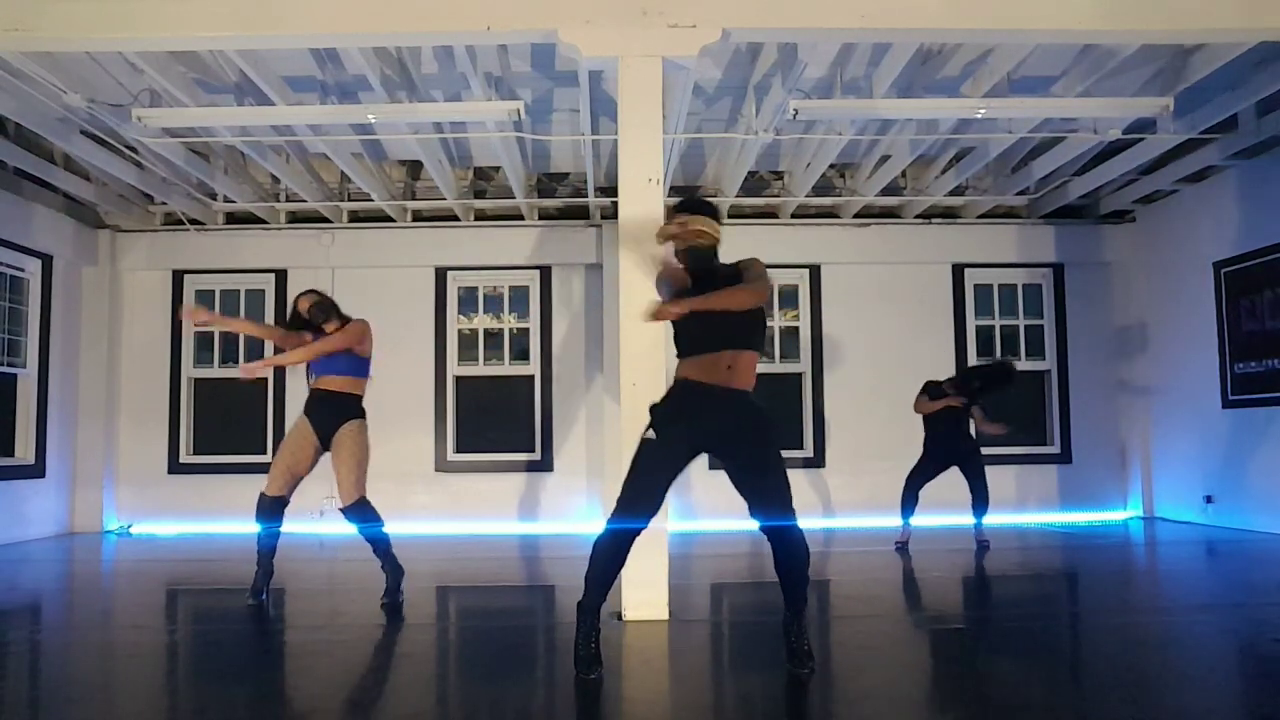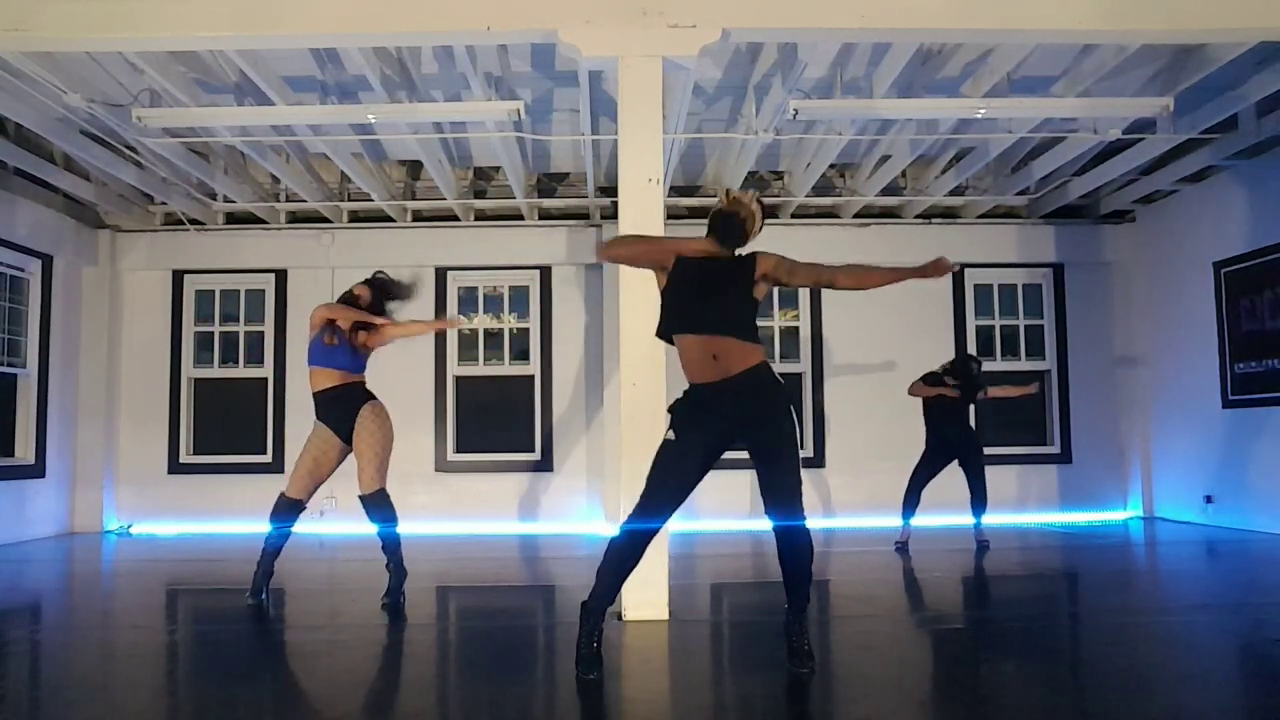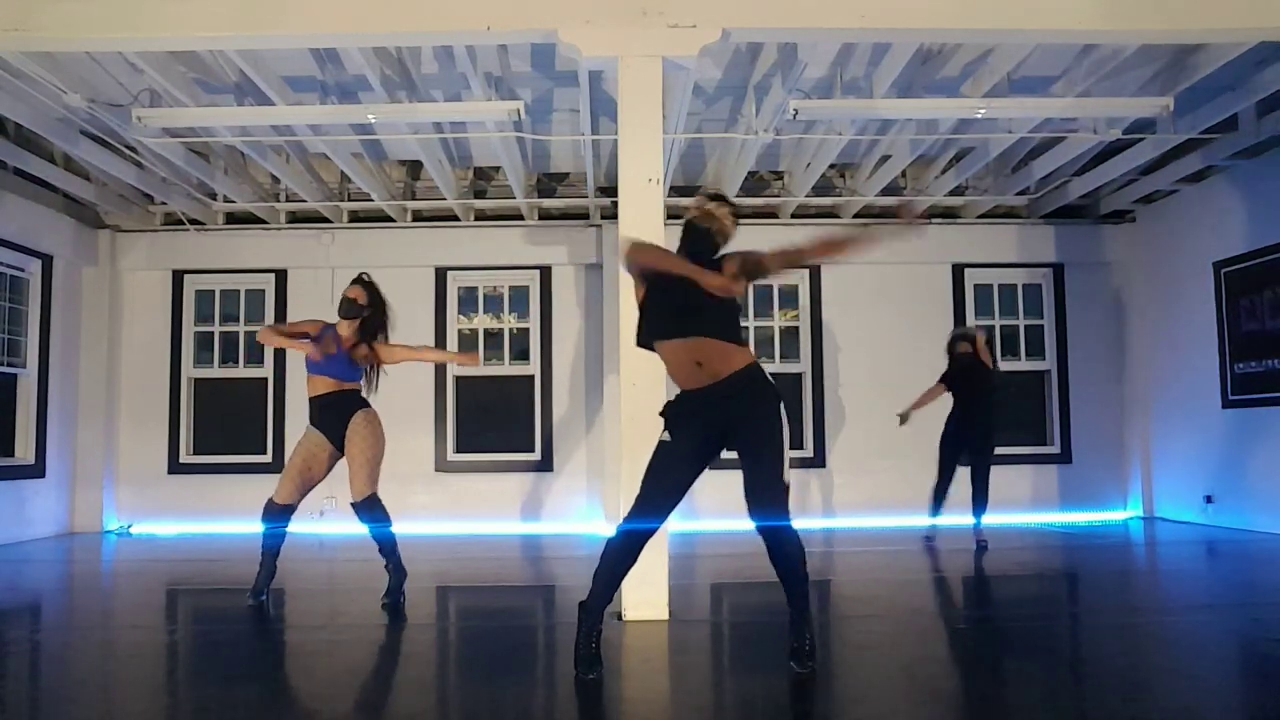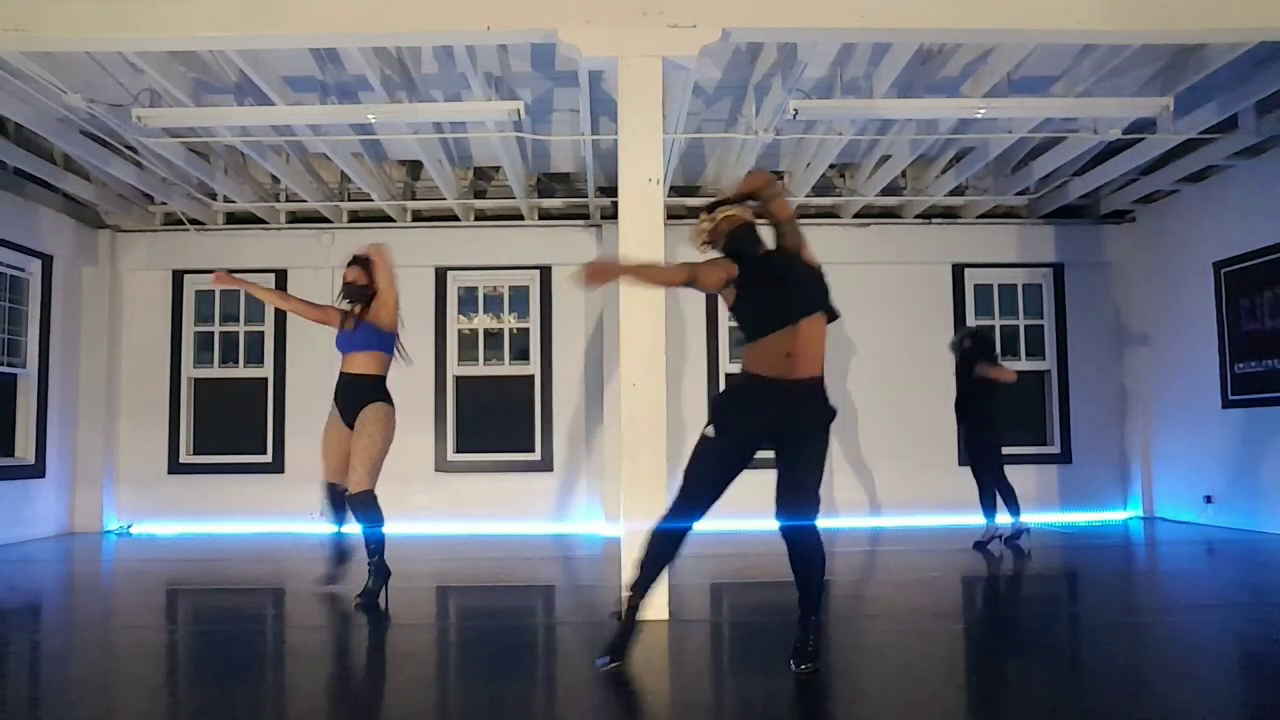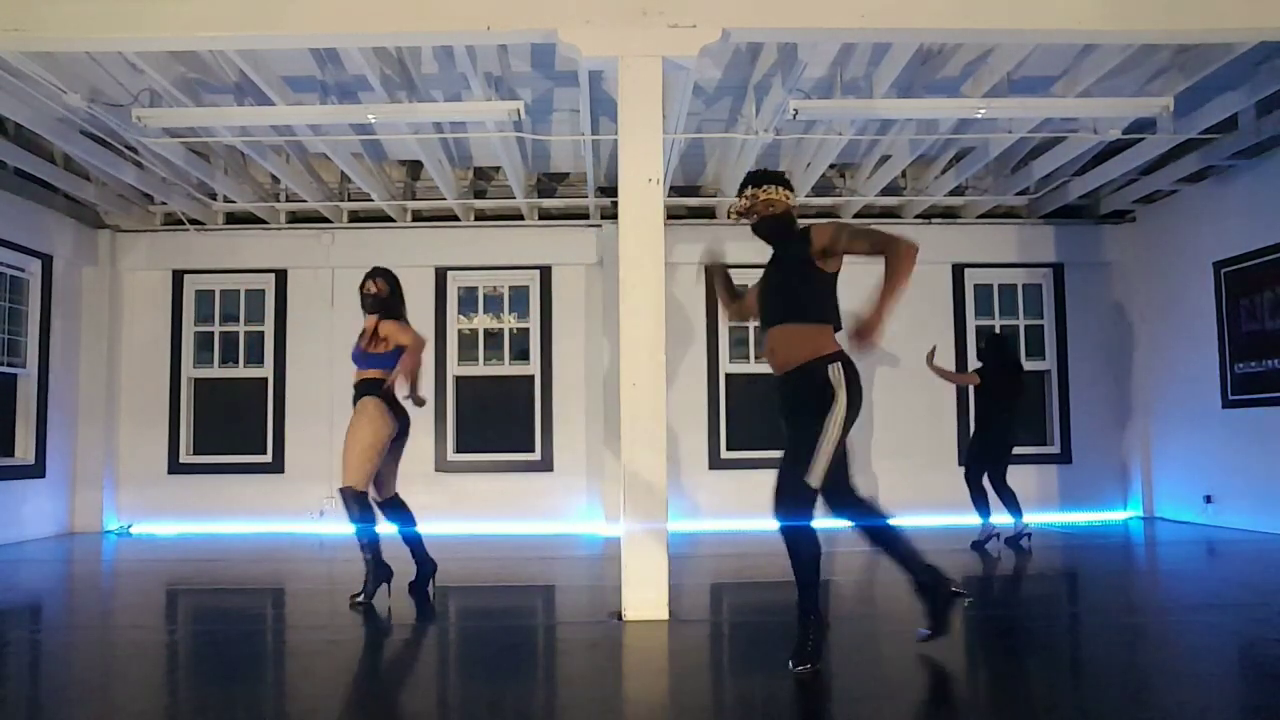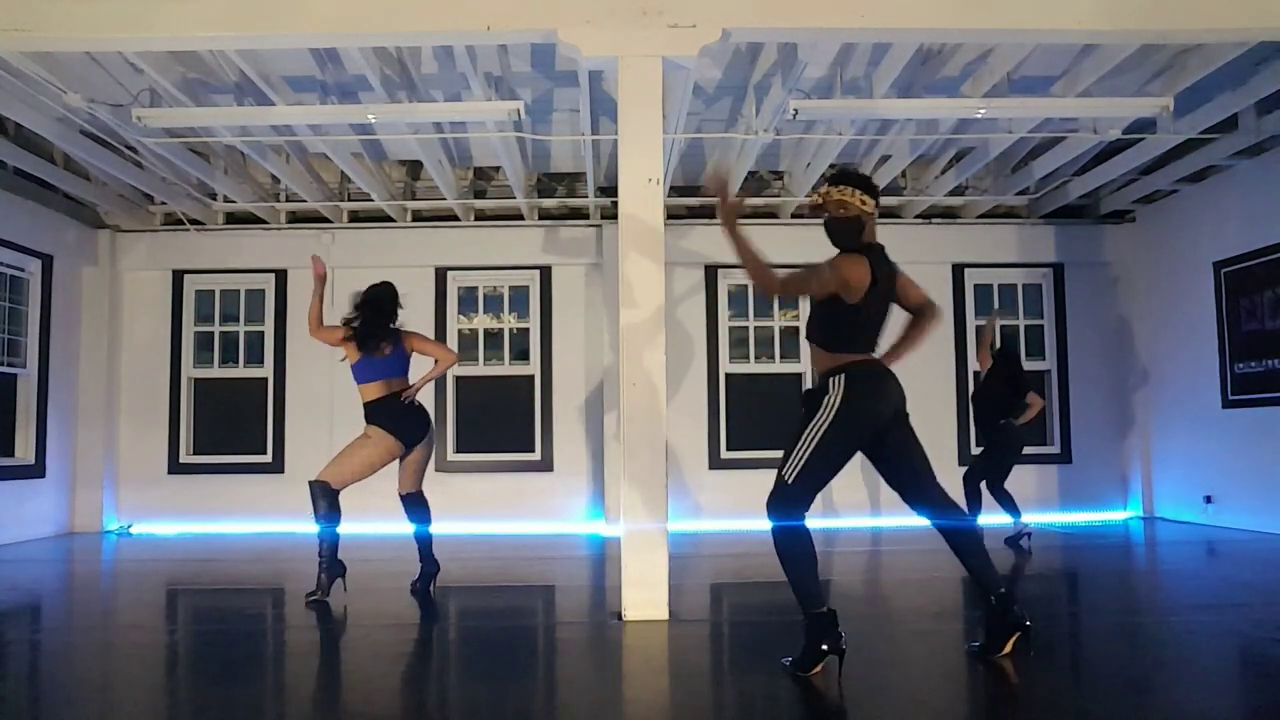
dt=0.4s
person 1, frame 1
left shoulder: (745, 272)
right shoulder: (676, 276)
left elbow: (757, 294)
right elbow: (666, 286)
left wrist: (690, 305)
left hip: (742, 414)
right hip: (684, 408)
left knee: (782, 522)
right knee: (628, 517)
left ankle: (796, 626)
right ankle: (588, 620)
person 1, frame 2
left shoulder: (758, 267)
right shoulder: (672, 259)
left elbow: (840, 276)
right elbow: (613, 248)
left wrist: (917, 271)
right wrist: (673, 247)
left hip: (760, 398)
right hip: (703, 405)
left knee: (788, 515)
right knee: (648, 515)
left ankle: (798, 624)
right ankle: (594, 616)
person 1, frame 3
left shoulder: (731, 267)
right shoulder: (645, 266)
left elbow: (805, 254)
right elbow: (639, 254)
right wrist: (694, 271)
left hip: (753, 399)
right hip: (694, 411)
left knee: (771, 515)
right knee: (642, 518)
left ankle: (801, 624)
right ankle: (590, 617)
person 1, frame 4
left shoulder: (792, 247)
right shoulder: (728, 273)
left elbow: (765, 187)
right elbow: (672, 276)
right wrist: (618, 269)
left hip: (806, 403)
right hip: (748, 400)
left knee: (797, 517)
right knee: (684, 511)
left ankle: (811, 625)
right ankle: (631, 610)
person 1, frame 5
left shoulder: (819, 239)
right shoulder: (774, 262)
left elbow: (904, 249)
right elbow: (739, 311)
left wrist: (877, 314)
right wrist: (720, 277)
left hip: (828, 381)
right hip: (802, 388)
left knee: (793, 504)
right knee: (842, 499)
left ankle: (810, 625)
right ankle: (932, 583)
person 1, frame 6
left shoulder: (850, 264)
right shoulder: (881, 265)
left elbow: (770, 284)
right elbow: (926, 308)
left wrist: (731, 224)
left hip: (847, 395)
right hip: (880, 393)
left knee: (785, 512)
right knee: (935, 503)
left ankle: (822, 631)
right ankle: (1004, 609)
person 2, frame 1
left shoulder: (358, 328)
right shoulder: (303, 339)
left elbow: (326, 347)
right elbow: (259, 331)
left wrist: (269, 363)
right wrist: (212, 319)
left hip: (347, 420)
right hip: (313, 418)
left knee: (352, 501)
right knee: (273, 494)
left ankle: (391, 569)
right ankle: (262, 573)
person 2, frame 2
left shoulder: (366, 336)
right shoulder: (322, 320)
left elbow: (407, 330)
right elbow: (327, 310)
left wrist: (438, 324)
right wrist: (376, 318)
left hip: (363, 411)
right hip: (329, 421)
left knee: (372, 492)
right knee: (294, 496)
left ankle: (396, 572)
right ankle: (262, 571)
person 2, frame 3
left shoulder: (369, 345)
right shoulder: (316, 329)
left elbow: (419, 353)
right elbow: (265, 334)
left wrist: (458, 357)
right wrist: (295, 344)
left hip: (356, 419)
right hip: (321, 428)
left knee: (363, 499)
right knee: (281, 500)
left ankle: (395, 571)
right ankle: (264, 573)
person 2, frame 4
left shoulder: (383, 310)
right shoulder: (344, 316)
left elbow: (380, 255)
right elbow: (288, 302)
left wrist: (365, 257)
right wrist: (242, 283)
left hip: (372, 404)
right hip: (344, 404)
left knee: (360, 490)
right knee: (335, 487)
left ankle: (377, 570)
right ankle: (338, 551)
person 2, frame 5
left shoulder: (390, 326)
right shoulder: (370, 327)
left elbow: (416, 343)
left wrist: (405, 372)
right wrist: (416, 389)
left hip: (378, 409)
right hip: (394, 416)
left knee: (351, 489)
right knee: (386, 495)
left ankle: (376, 567)
right ankle: (423, 565)
person 2, frame 6
left shoulder: (351, 338)
right shoulder: (405, 339)
left elbow: (313, 328)
right elbow: (450, 357)
left wrist: (319, 283)
right wrist: (421, 383)
left hip: (385, 430)
right hip: (417, 421)
left knee: (324, 485)
right knee: (411, 492)
left ankle: (329, 564)
right ankle: (427, 567)
person 3, frame 1
left shoulder: (968, 398)
right shoulder: (933, 387)
left elbow: (982, 423)
right elbow: (919, 407)
left wrist: (994, 428)
right wrist: (947, 402)
left hip: (965, 448)
right hip: (935, 450)
left knee: (980, 491)
right knee: (912, 485)
left ankle: (978, 528)
right ankle: (906, 528)
person 3, frame 2
left shoulder: (969, 388)
right shoulder: (932, 380)
left elbow: (1000, 391)
right elbow: (913, 390)
left wrist: (1029, 389)
right wrist: (942, 391)
left hip: (967, 442)
right hip: (938, 443)
left knee: (978, 486)
right knee: (915, 484)
left ankle: (978, 527)
right ankle: (906, 527)
person 3, frame 3
left shoulder: (983, 366)
right shoulder: (953, 374)
left elbow: (979, 336)
right elbow: (933, 392)
left wrist: (958, 333)
right wrist: (909, 410)
left hip: (982, 432)
right hip: (956, 431)
left knee: (980, 480)
right knee: (944, 478)
left ankle: (977, 526)
right ankle: (933, 522)
person 3, frame 4
left shoulder: (982, 367)
right shoulder: (966, 366)
left elbow: (1011, 375)
right elbow: (955, 348)
left wrist: (986, 369)
right wrist: (958, 340)
left hip: (982, 431)
right hip: (975, 431)
left knee: (986, 479)
right knee: (996, 478)
left ankle: (990, 527)
right ankle: (1017, 522)
person 3, frame 5
left shoulder: (989, 372)
right shoulder: (1013, 372)
left elbow: (956, 379)
left wrist: (931, 365)
left hip: (989, 434)
right hip: (1006, 433)
left knee: (973, 478)
right knee: (998, 480)
left ankle: (987, 526)
right ankle: (1020, 524)
person 3, frame 6
left shoulder: (990, 376)
right shoulder: (1014, 384)
left elbow: (983, 345)
right elbow: (1038, 402)
left wrist: (990, 322)
right wrist: (1017, 422)
left hip: (1001, 442)
right hip: (1010, 440)
left knee: (971, 479)
right knee: (994, 484)
right ankle: (1019, 525)
